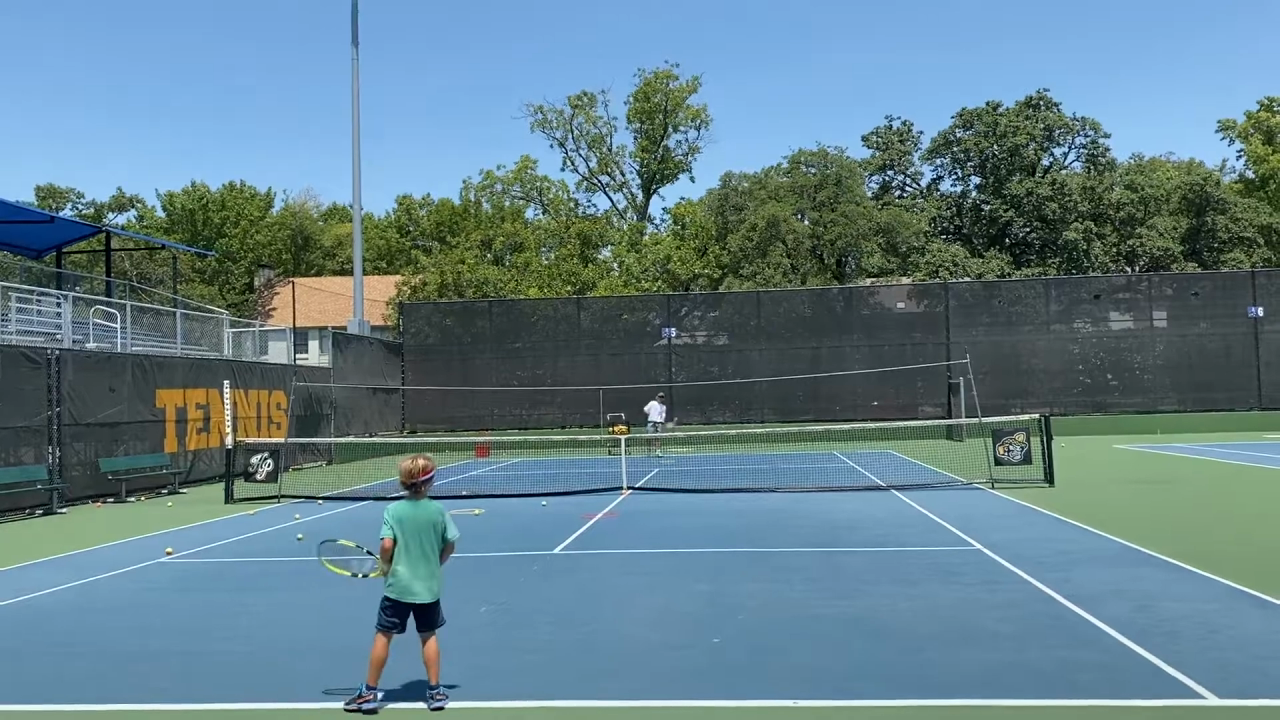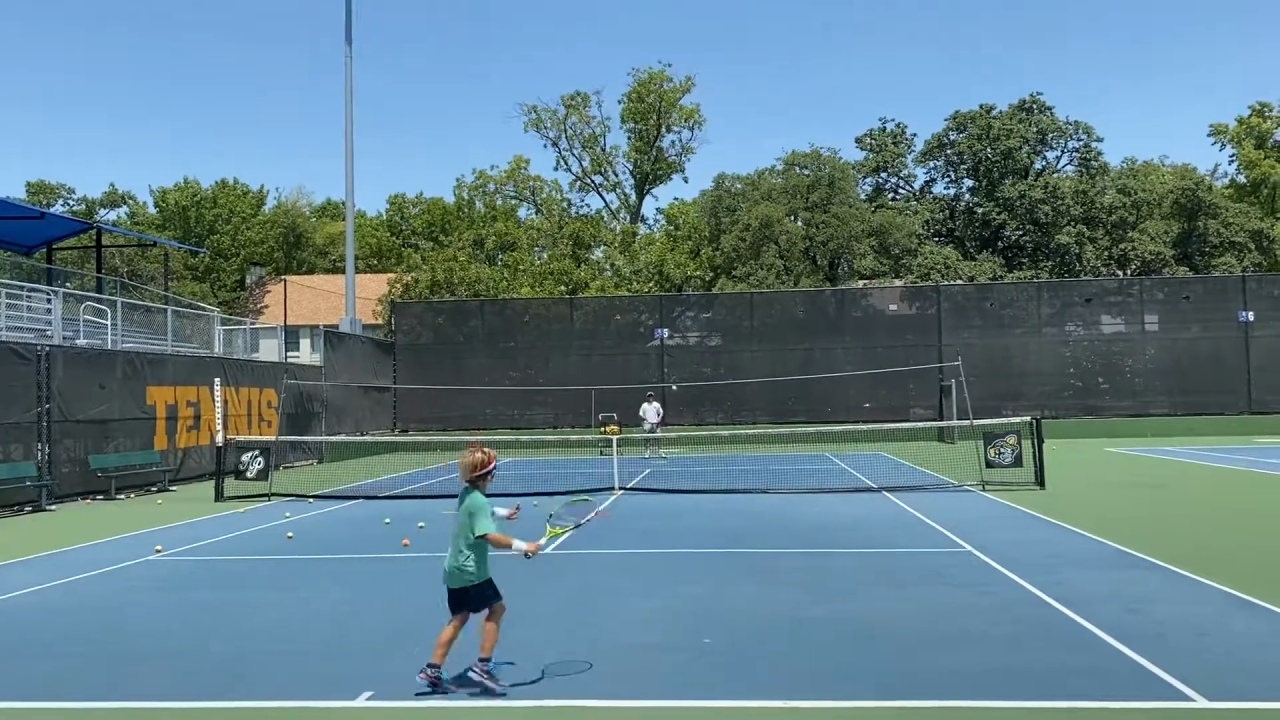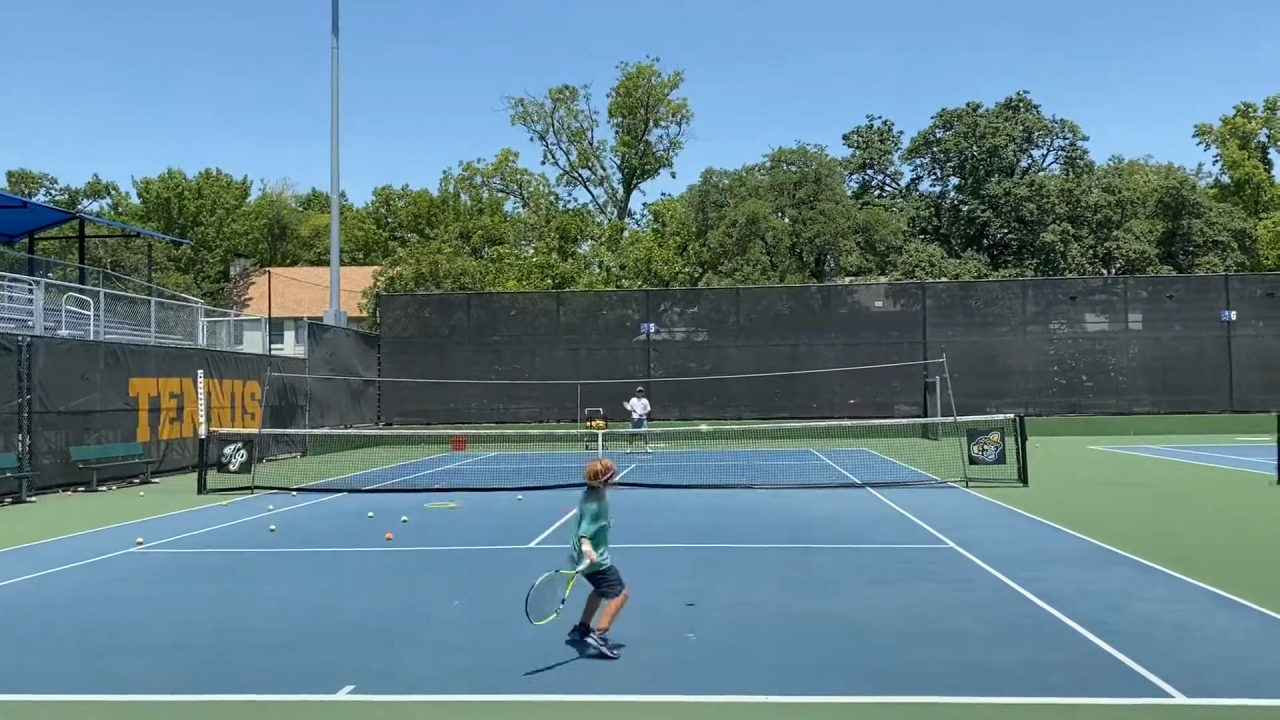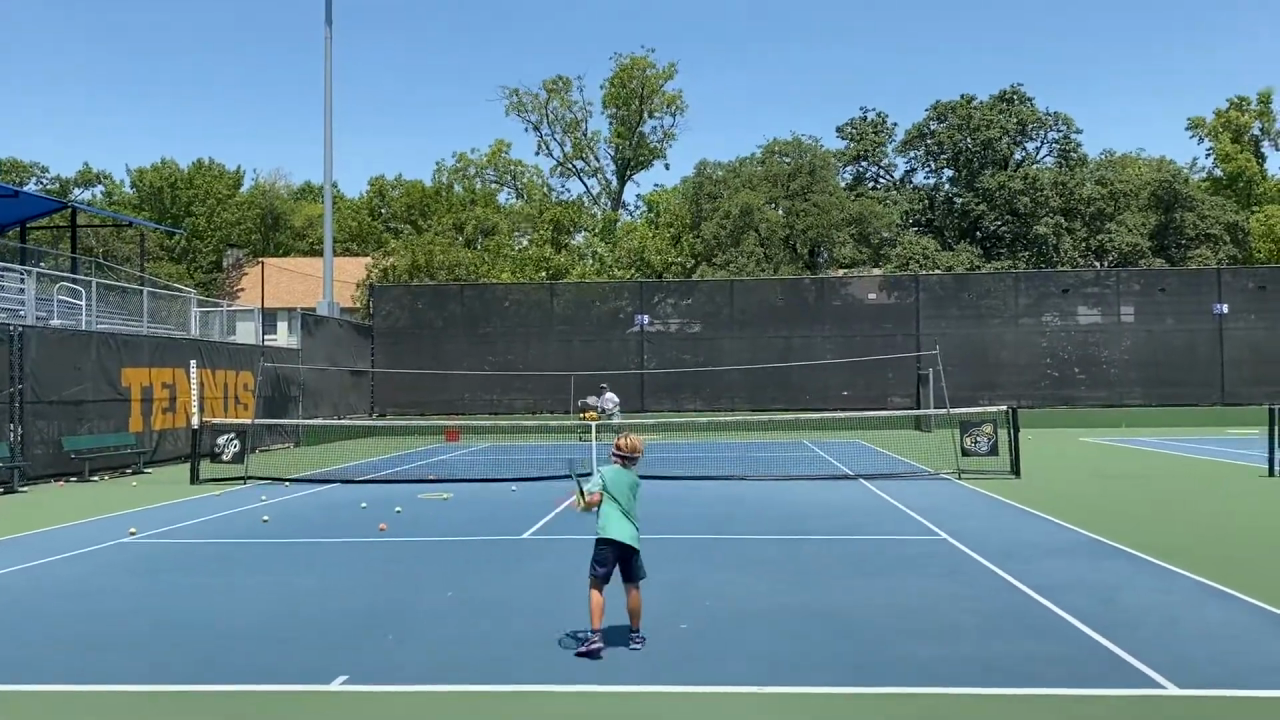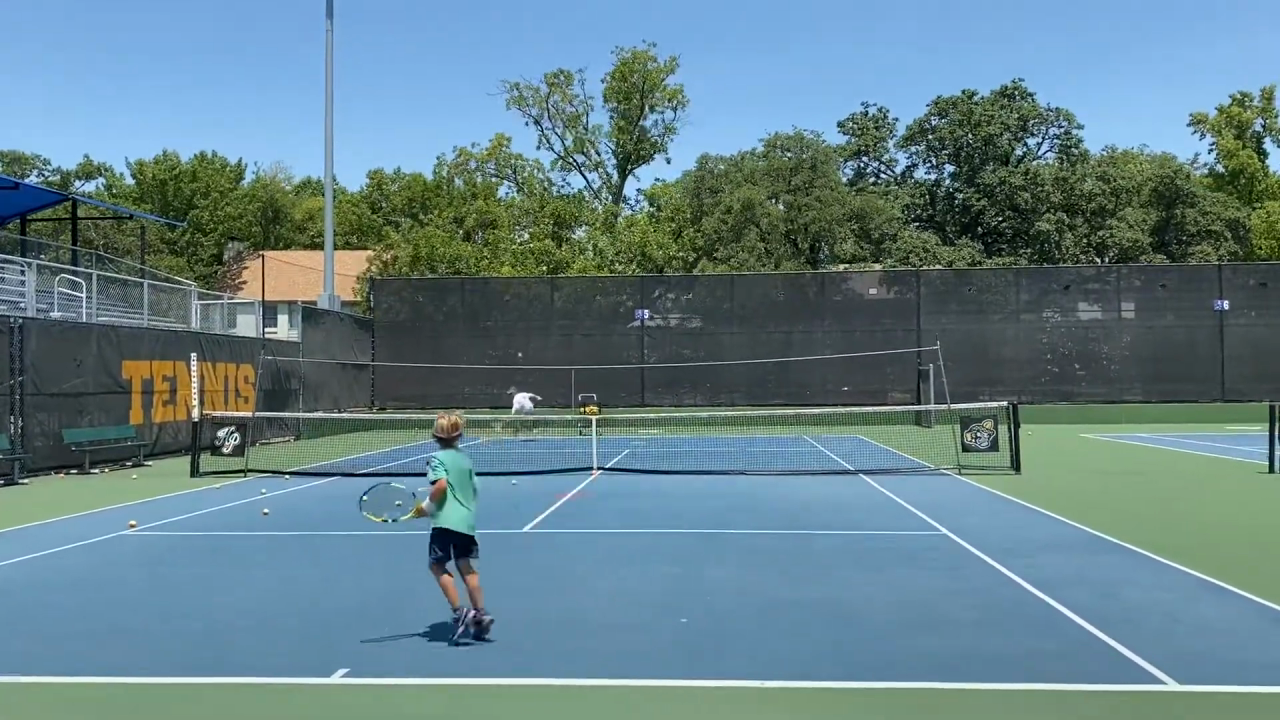
dt=1s
person 1, frame 1
left shoulder: (394, 510)
right shoulder: (439, 511)
left elbow: (386, 547)
right elbow: (450, 546)
left wrist: (388, 567)
left hip: (398, 586)
right hip: (429, 586)
left knee: (383, 635)
right knee: (429, 637)
left ankle: (369, 693)
right ankle: (435, 692)
person 1, frame 2
left shoulder: (465, 495)
right shoulder: (479, 503)
right elbow: (490, 537)
left wrist: (503, 513)
right wrist: (522, 546)
left hip: (456, 570)
right hip: (472, 573)
left knee: (458, 619)
right knee: (496, 608)
left ankle: (432, 671)
right ankle: (482, 665)
person 1, frame 3
left shoulder: (588, 494)
right shoulder: (594, 506)
right elbow: (584, 536)
right wrist: (588, 551)
right hip: (596, 560)
left knee: (602, 589)
right knee: (621, 593)
left ankle: (583, 628)
right ankle: (598, 635)
person 1, frame 4
left shoulder: (603, 472)
right shoulder: (635, 480)
left elbow: (594, 499)
left wrist: (581, 505)
right wrist: (589, 504)
left hip: (609, 536)
right hip: (631, 537)
left knee: (596, 585)
right knee: (633, 587)
left ankle: (595, 635)
right ankle: (635, 635)
person 1, frame 5
left shoulder: (438, 458)
right shoulder: (466, 458)
left elbow: (441, 485)
right elbow: (474, 490)
left wrist: (426, 507)
left hip: (448, 522)
right hip: (469, 522)
left knee: (438, 567)
right knee: (466, 567)
left ankle: (460, 612)
right ankle: (479, 614)
